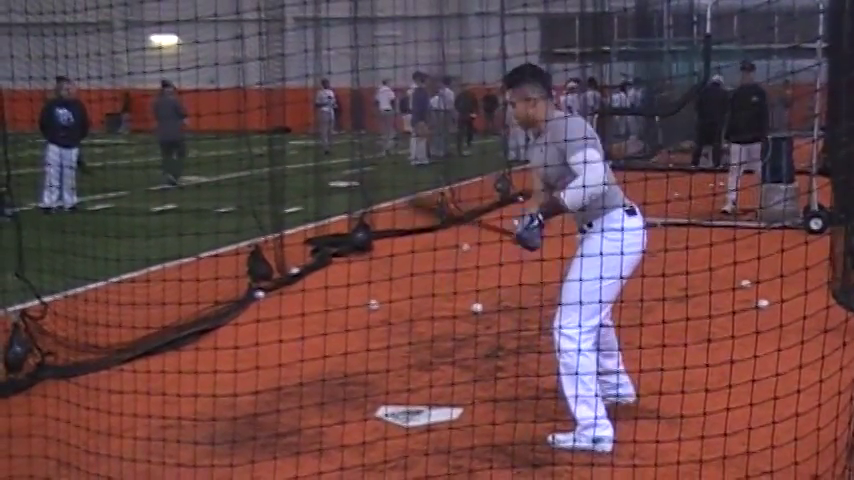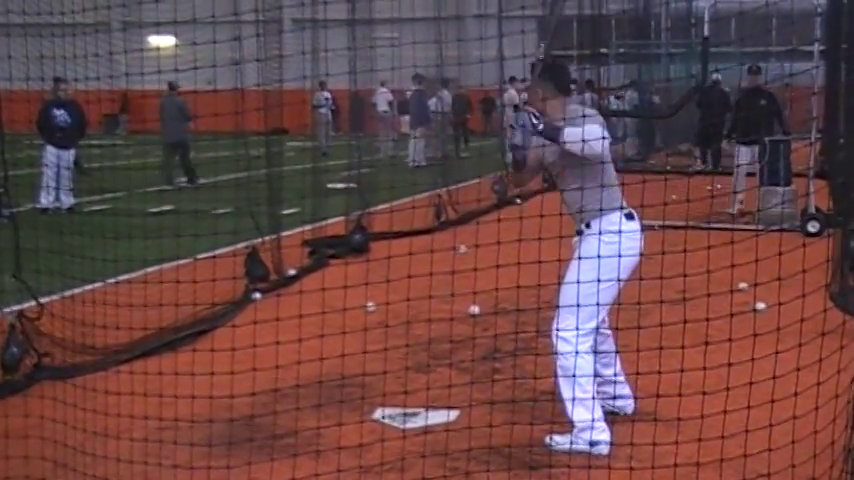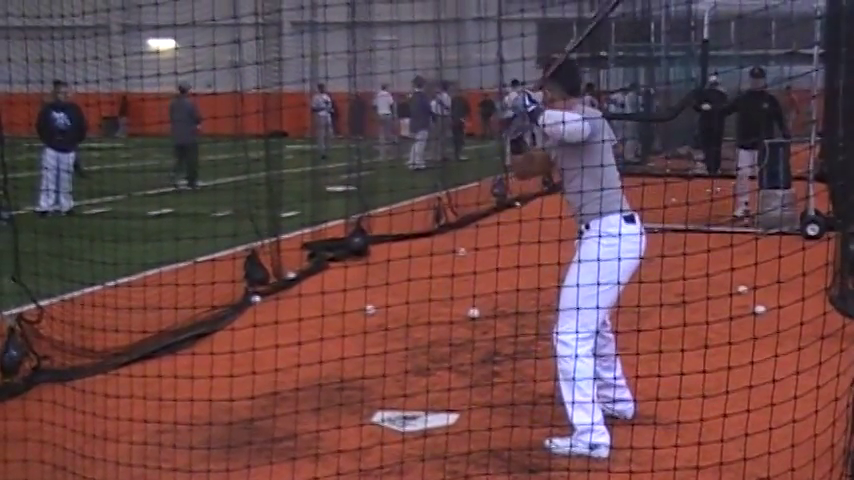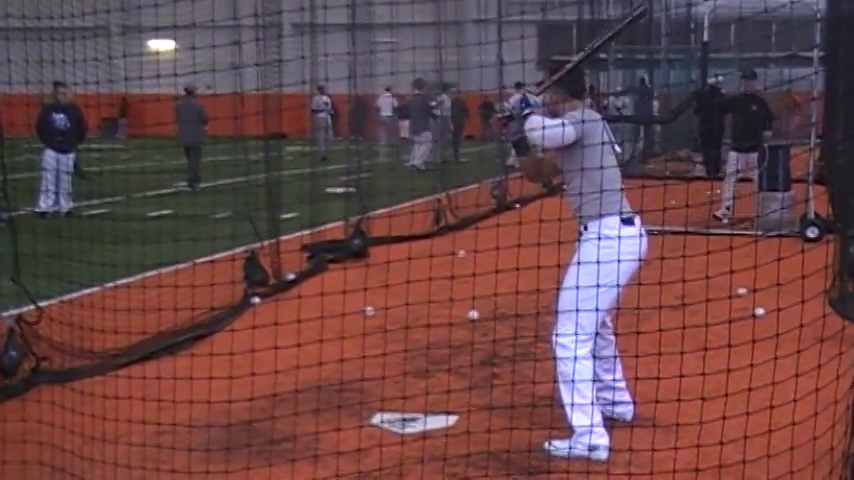
dt=0.3s
person 1, frame 1
left shoulder: (571, 127)
right shoulder: (537, 143)
left elbow: (593, 181)
right elbow: (544, 193)
left wrist: (541, 213)
right wrist: (533, 224)
left hip: (614, 230)
right hip: (603, 231)
left knee: (571, 328)
right knee: (591, 315)
left ankle: (593, 430)
right ankle: (615, 385)
person 1, frame 2
left shoulder: (584, 118)
right shoulder: (548, 134)
left elbow: (599, 145)
right elbow: (518, 178)
left wrist: (544, 130)
right wrist: (519, 151)
left hip: (610, 233)
right hip: (600, 233)
left knee: (569, 331)
right knee: (589, 320)
left ankle: (590, 432)
right ankle: (615, 395)
person 1, frame 3
left shoulder: (587, 118)
right shoulder: (564, 134)
left elbow: (566, 124)
right elbow: (525, 170)
left wrist: (532, 111)
right wrist: (516, 135)
left hip: (609, 236)
right hip: (615, 233)
left knee: (572, 334)
right knee: (593, 322)
left ankle: (590, 435)
right ankle: (615, 398)
person 1, frame 4
left shoulder: (584, 121)
right shoulder: (575, 129)
left elbow: (545, 132)
right elbow: (536, 173)
left wrist: (525, 115)
right wrist: (518, 138)
left hip: (607, 237)
right hip: (622, 234)
left knee: (570, 336)
right knee: (595, 324)
left ankle: (590, 438)
right ankle: (615, 401)
person 2, frame 1
left shoulder: (759, 93)
right shoulder: (736, 94)
left elbow: (765, 115)
left wrist: (768, 134)
right wrist: (727, 137)
left hip: (757, 139)
right hip: (738, 139)
right knee: (734, 170)
right ankle: (730, 203)
person 2, frame 2
left shoulder: (768, 96)
right shoulder: (742, 96)
left elbow: (779, 116)
right elbow: (735, 119)
left wrist: (786, 134)
right wrist: (728, 137)
left hip: (762, 141)
right hip: (743, 141)
right knee: (739, 172)
right ankle: (737, 204)
person 2, frame 3
left shoulder: (770, 99)
right shoulder: (742, 98)
left elbow: (780, 119)
right elbow: (726, 110)
left wrist: (786, 137)
left hip: (763, 145)
right hip: (744, 144)
right knee: (742, 174)
right ankle: (744, 207)
person 2, frame 4
left shoulder: (760, 102)
right shoulder: (735, 100)
left elbow: (771, 120)
left wrist: (770, 131)
left hip: (756, 148)
right hip: (737, 147)
right knee: (729, 177)
right ankle: (725, 210)
person 3, frame 1
left shoulder: (78, 105)
right shoulder: (50, 104)
left elbow: (85, 124)
right elbow: (43, 122)
left wrist: (78, 138)
right wrist: (49, 137)
left hip: (72, 146)
right hip: (54, 144)
left knee: (69, 175)
right knee: (52, 173)
left ankle: (69, 202)
right ankle: (49, 203)
person 3, frame 2
left shoulder: (75, 106)
right shoulder: (48, 105)
left elbow: (83, 125)
right elbow: (40, 123)
left wrist: (76, 140)
right wrist: (47, 137)
left hip: (69, 147)
right hip: (51, 145)
left knee: (66, 176)
right knee: (48, 174)
left ankle: (66, 203)
right ankle: (46, 204)
person 3, frame 3
left shoulder: (74, 109)
right shoulder: (47, 108)
left elbow: (83, 128)
right elbow: (39, 126)
left wrist: (76, 142)
right wrist: (46, 140)
left hip: (68, 150)
right hip: (51, 148)
left knee: (66, 178)
right knee: (48, 176)
left ankle: (65, 206)
right ankle: (45, 206)
person 3, frame 4
left shoulder: (74, 110)
right shoulder: (47, 109)
left elbow: (82, 128)
right elbow: (39, 127)
left wrist: (75, 143)
right wrist: (46, 141)
left hip: (68, 150)
right hip: (50, 149)
left knee: (66, 179)
right knee: (48, 177)
left ankle: (65, 207)
right ankle: (44, 207)
